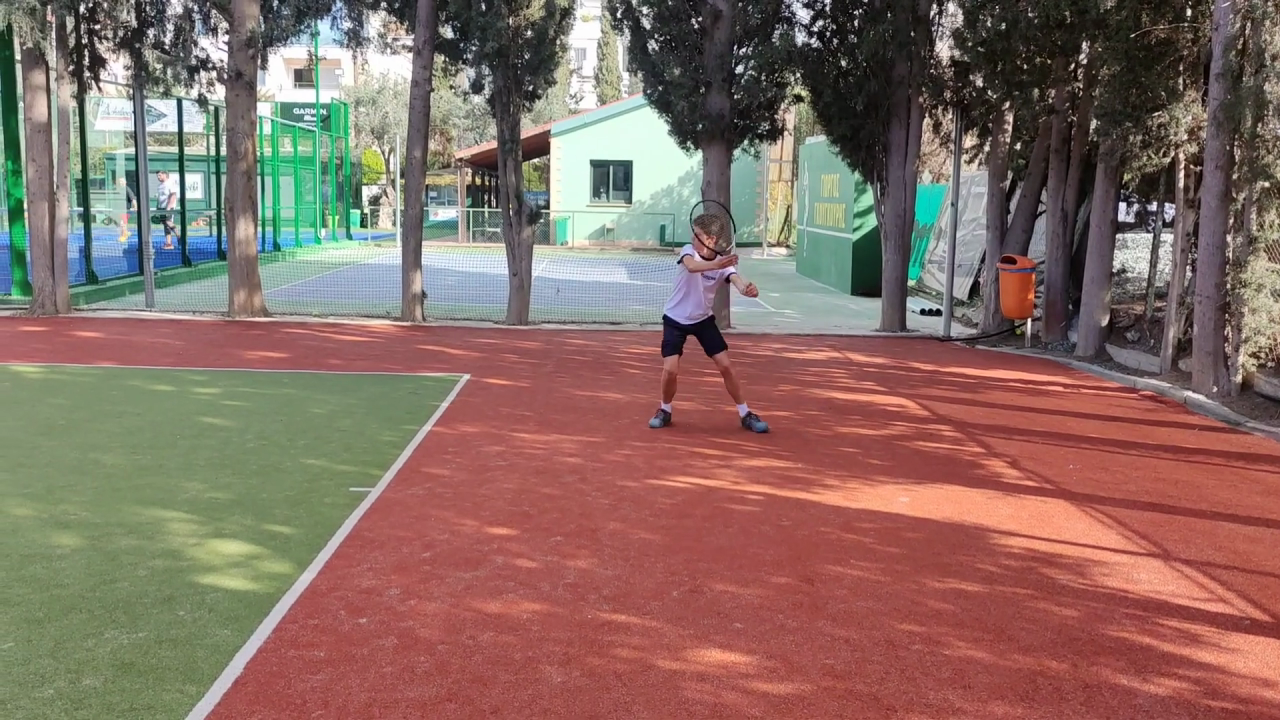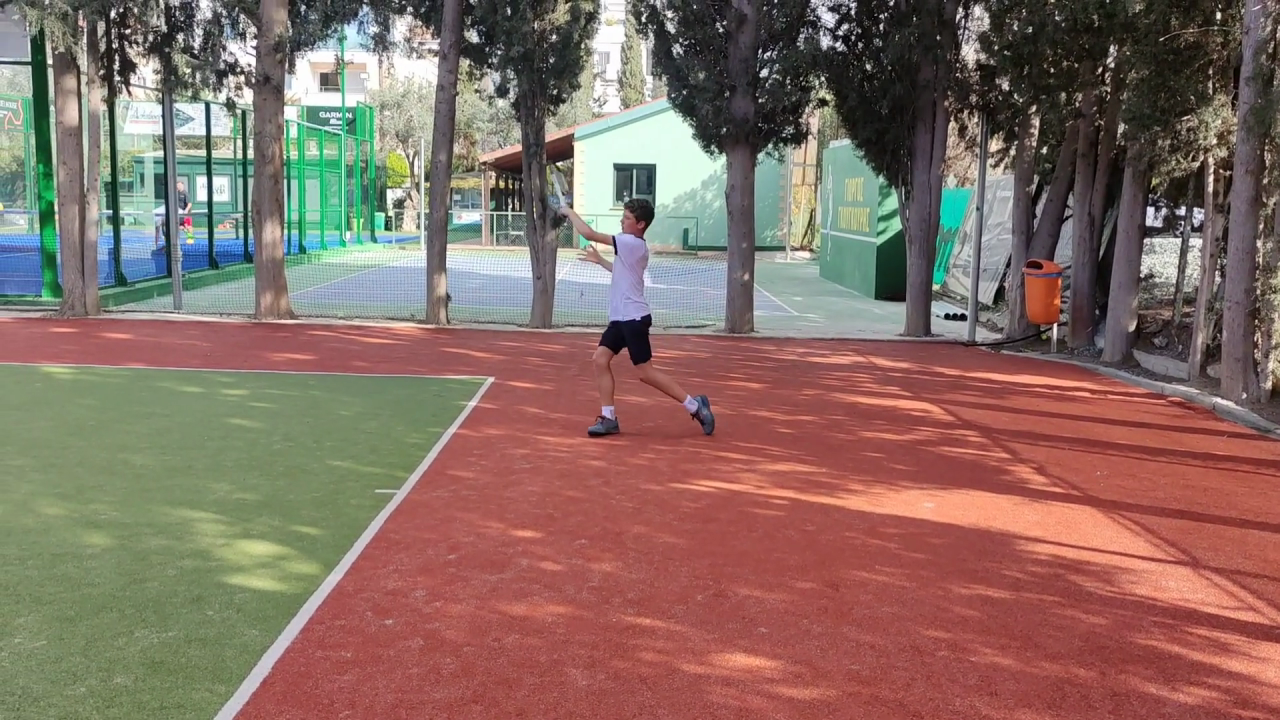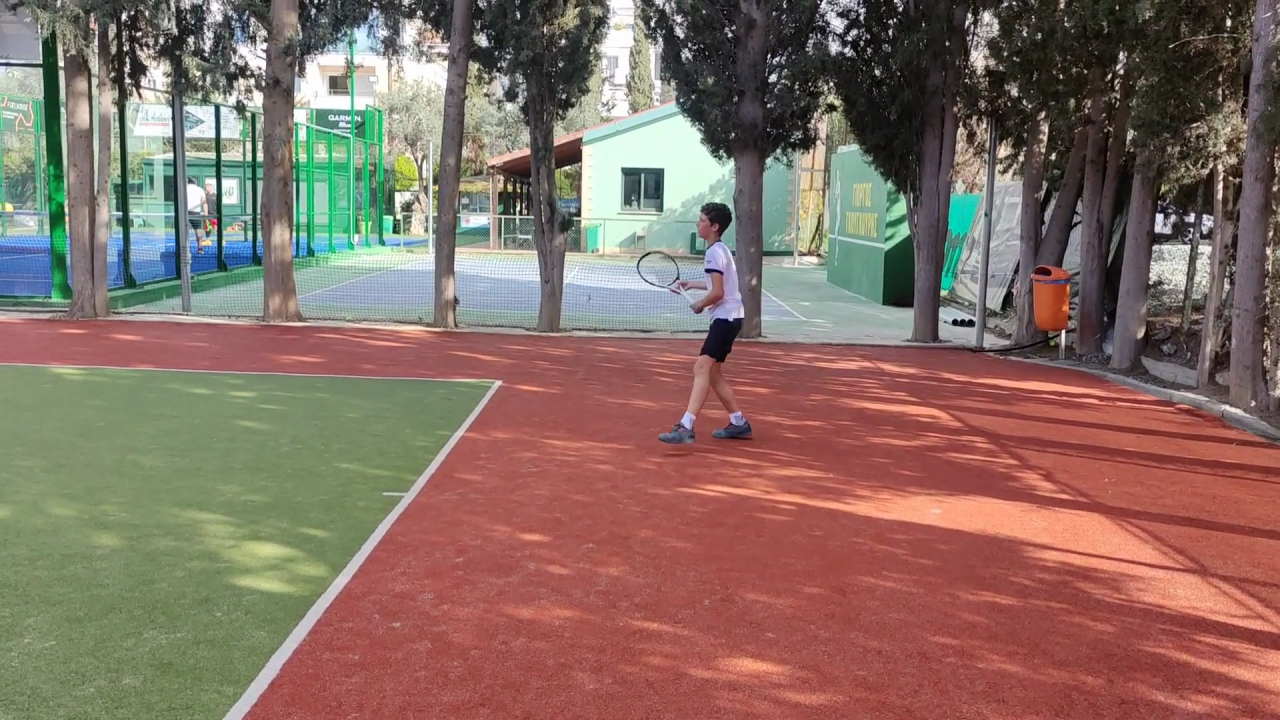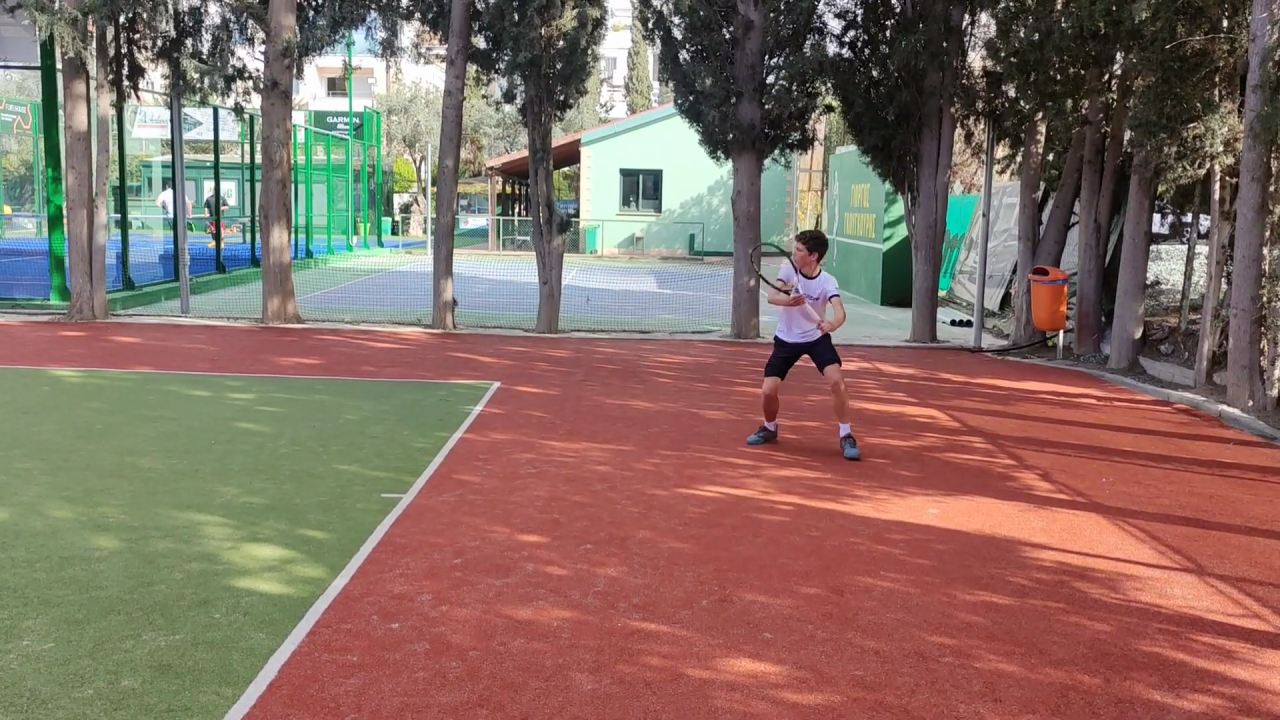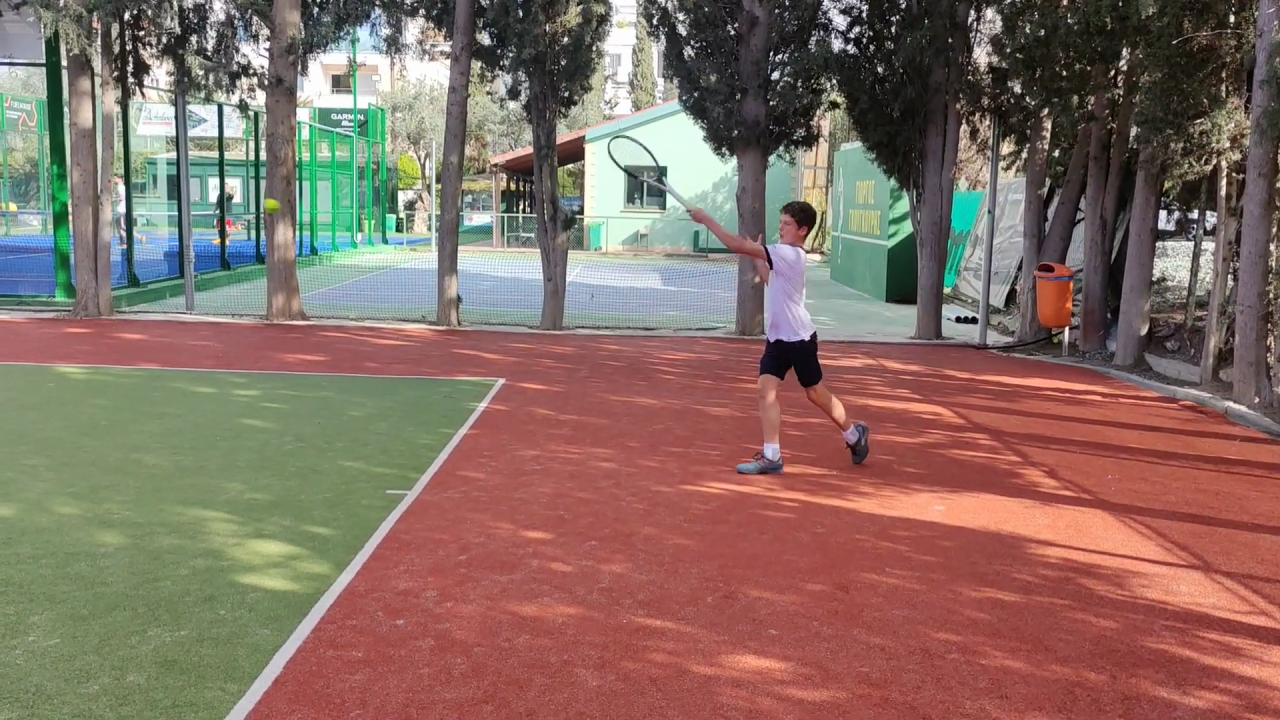
dt=1s
person 1, frame 1
left shoulder: (725, 265)
right shoulder: (688, 251)
left elbow: (740, 284)
right elbow: (691, 267)
left wrist: (749, 290)
right wrist: (715, 264)
left hip: (703, 319)
right hip: (675, 318)
left knee: (725, 365)
right knee: (670, 369)
left ankle: (745, 414)
right ankle: (665, 410)
person 1, frame 2
left shoulder: (630, 243)
right shoulder: (634, 244)
left elbow: (587, 233)
left wrist: (569, 212)
right wrist: (600, 259)
left hip: (634, 317)
right hip: (620, 317)
left knee: (646, 372)
right knee: (600, 360)
left ankle: (695, 406)
right ankle: (609, 418)
person 1, frame 3
left shoulder: (714, 253)
right shoulder: (722, 251)
left elbow: (718, 294)
left wrist: (699, 305)
right wrist: (693, 284)
left hip: (725, 319)
right hip: (729, 318)
left knee: (702, 369)
right knee: (713, 373)
left ankle: (685, 427)
right ankle: (738, 423)
person 1, frame 4
left shoulder: (828, 282)
right shoulder: (788, 270)
left elbow: (840, 313)
right elbow: (772, 297)
left wrist: (832, 324)
right wrist: (789, 301)
left hip: (817, 338)
right hip: (787, 339)
left knee: (836, 380)
right knee: (768, 391)
left ankle: (846, 436)
right ankle: (769, 428)
person 1, frame 5
left shoulder: (788, 255)
right shoulder: (790, 256)
left elbow: (739, 245)
left wrist: (706, 219)
right wrist: (761, 263)
left hip: (798, 339)
right hip: (779, 337)
left knee: (816, 394)
right knee: (766, 390)
left ankle: (853, 434)
right ankle: (771, 456)
